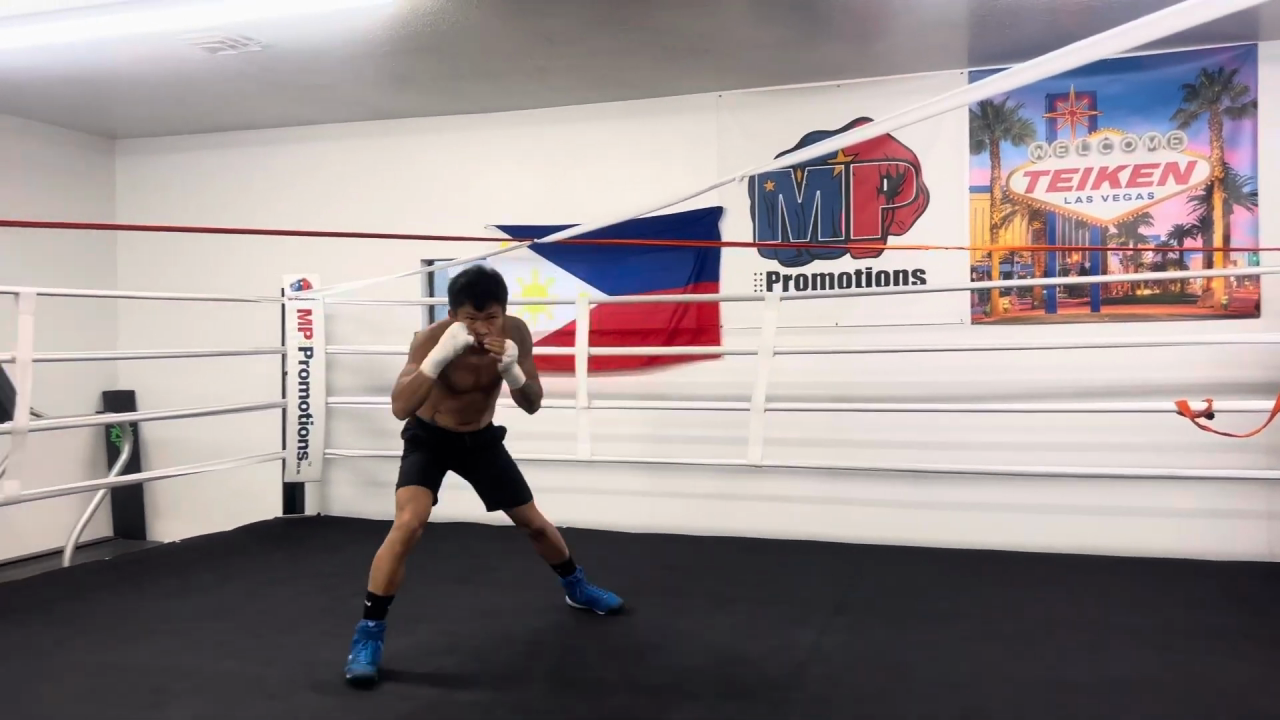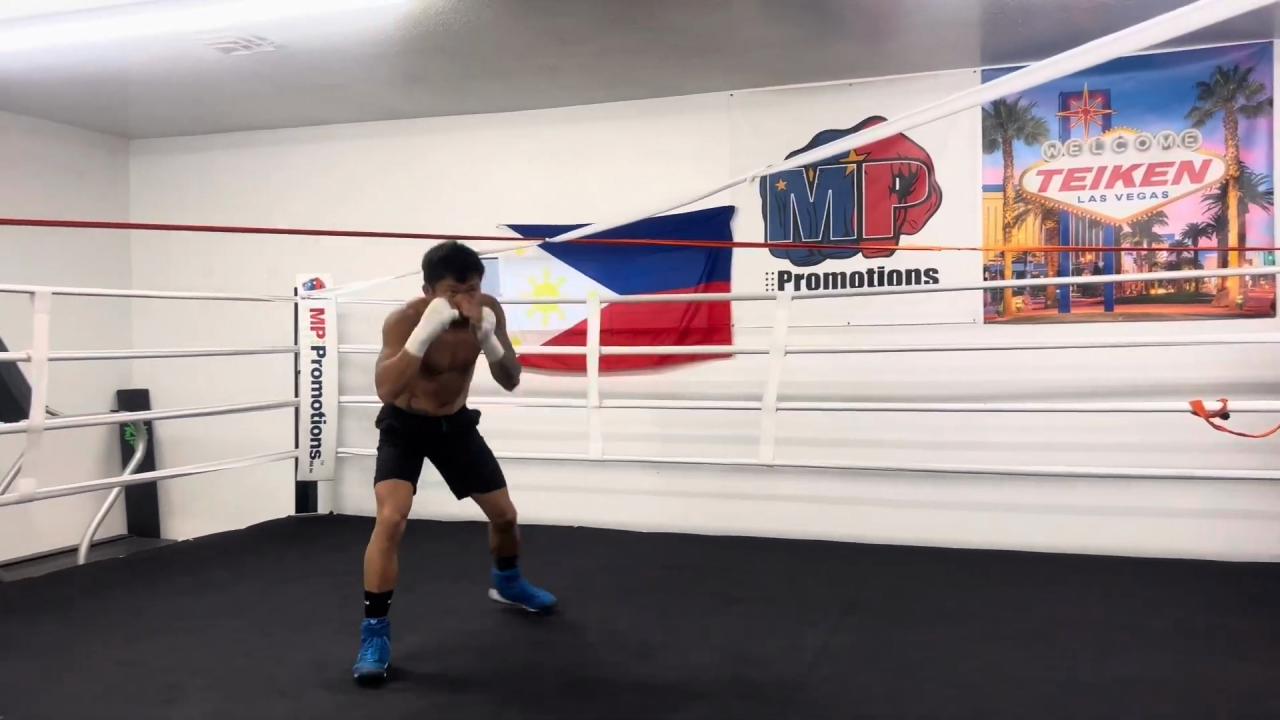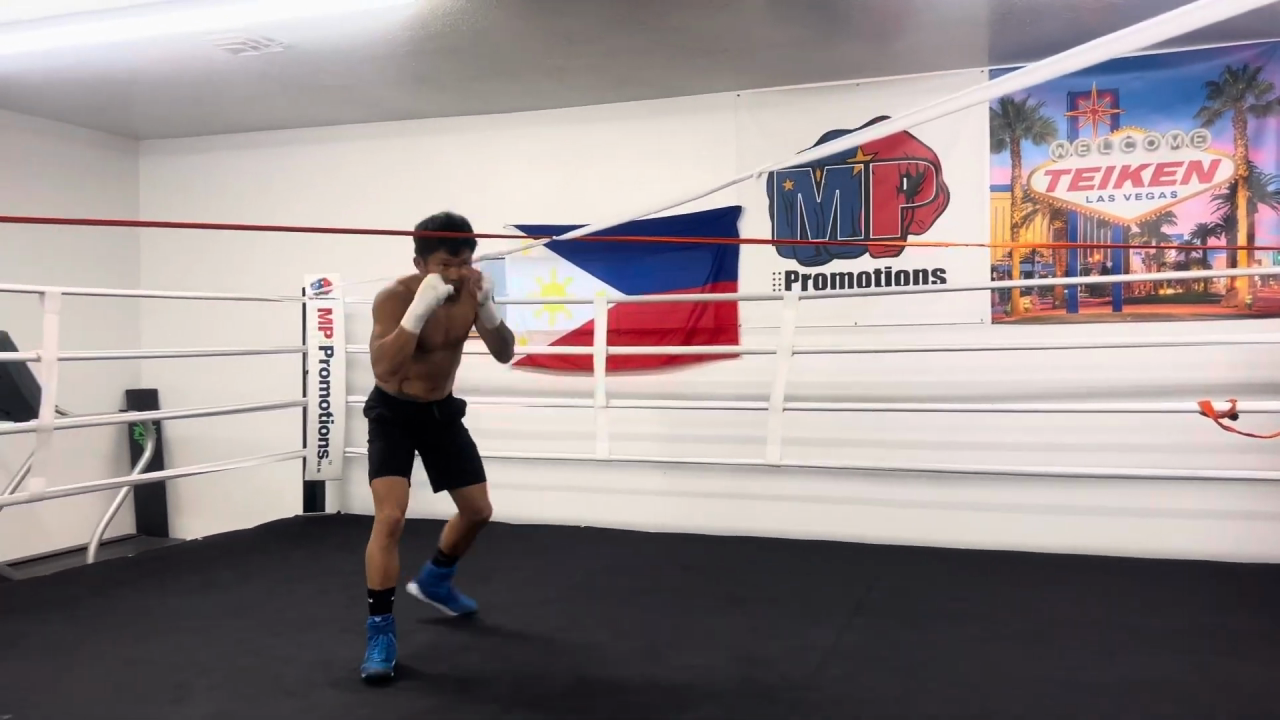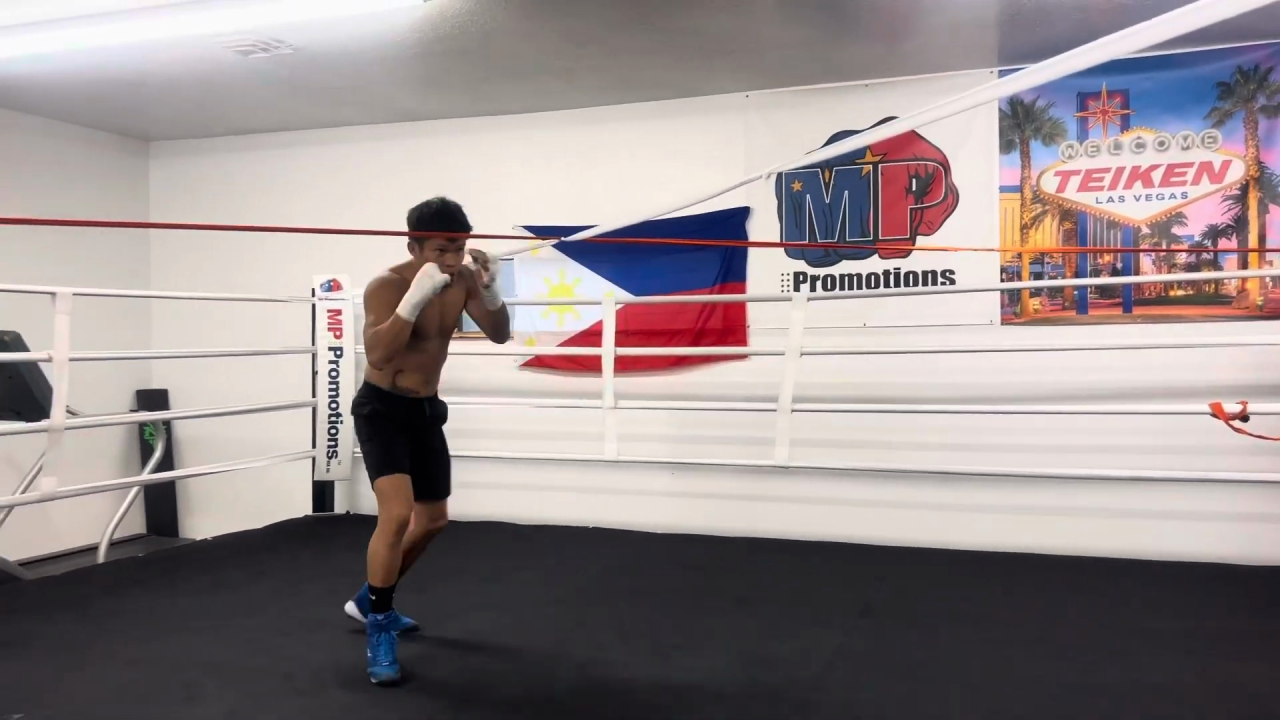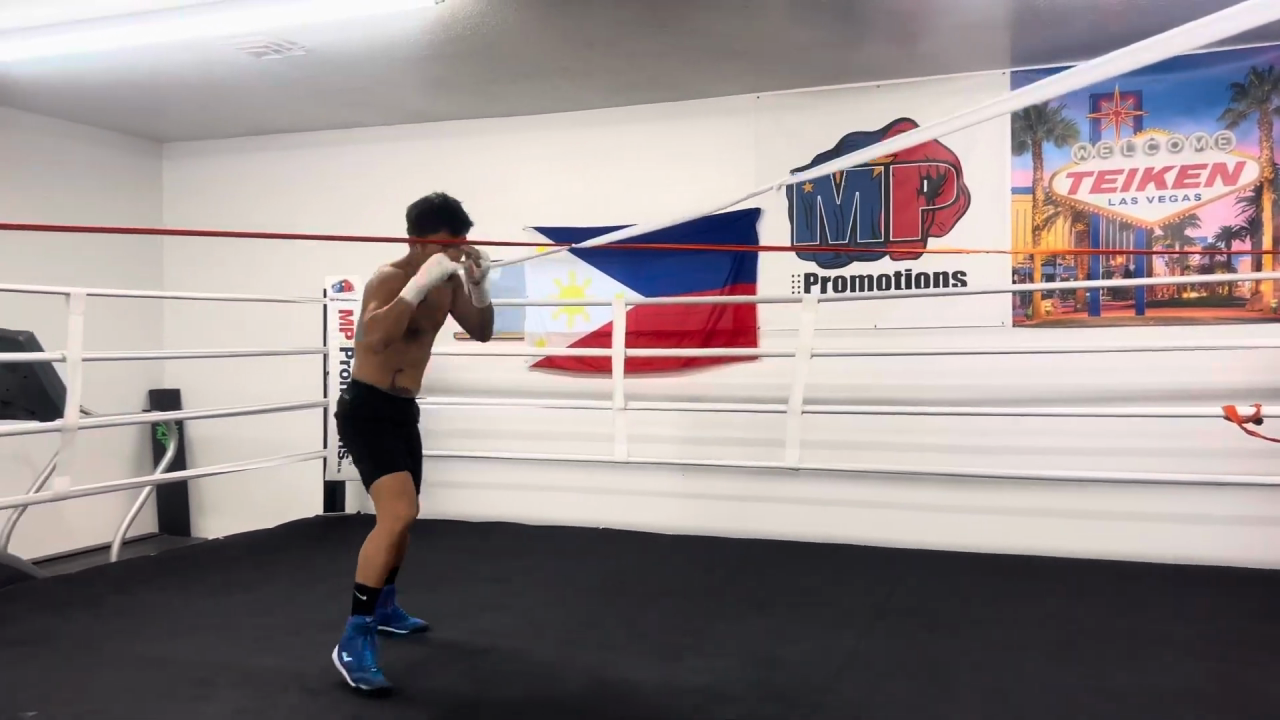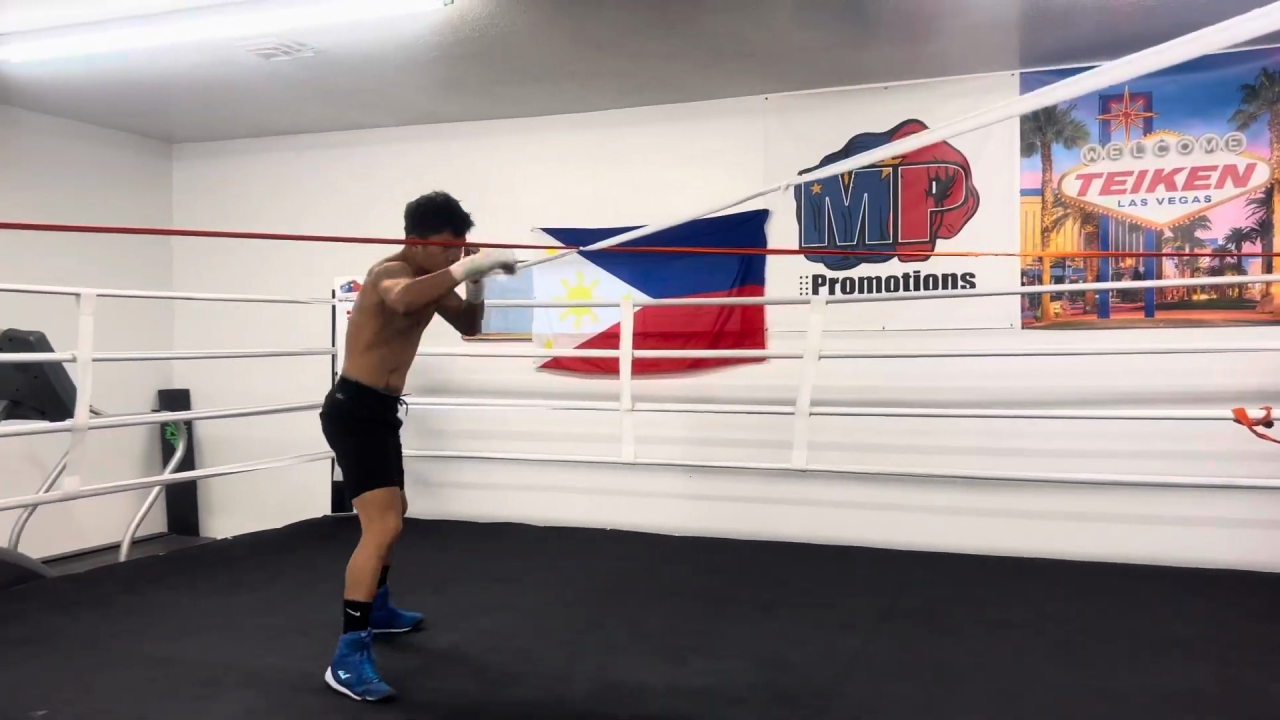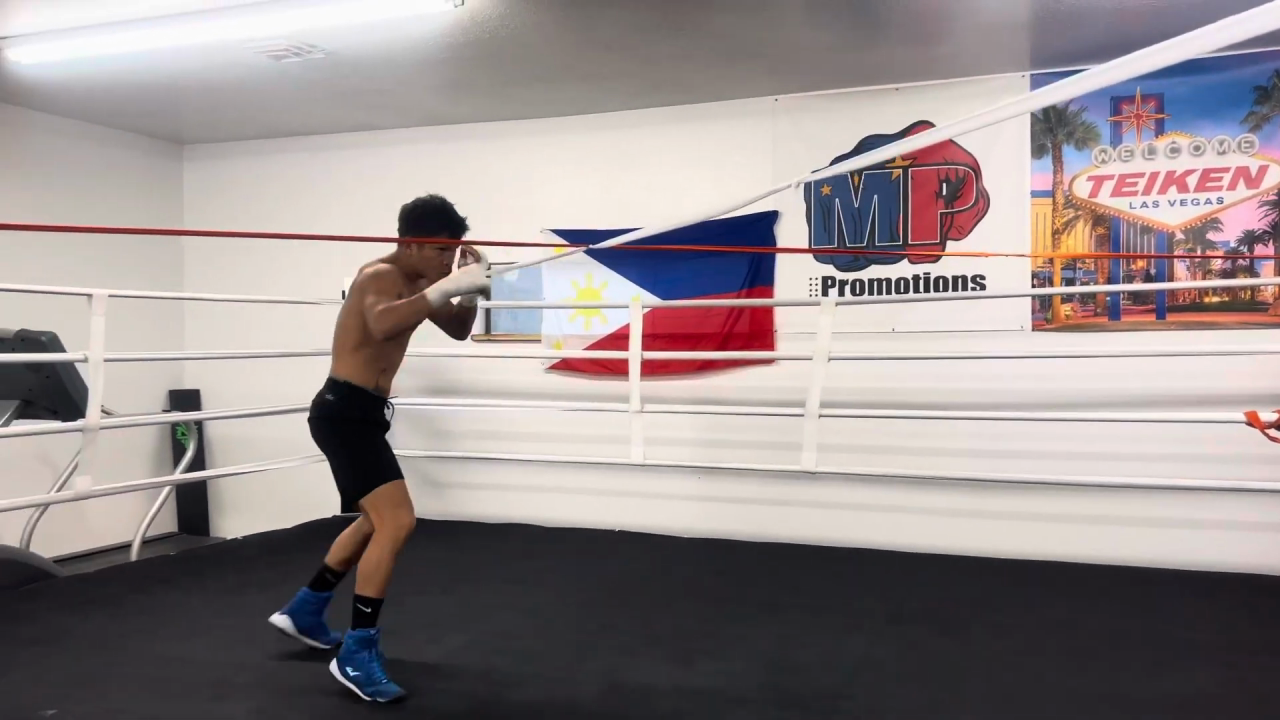
dt=0.1s
person 1, frame 1
left shoulder: (514, 331)
right shoulder: (432, 337)
left elbow: (532, 405)
right elbow: (401, 408)
left wrist: (512, 368)
right wrist: (440, 356)
left hip: (481, 439)
right hip: (429, 438)
left knee: (535, 523)
right knee: (408, 527)
left ankle: (577, 587)
right ankle: (368, 637)
person 1, frame 2
left shoulder: (486, 311)
right shoulder: (404, 320)
left elbow: (511, 381)
right elbow: (386, 390)
left wrist: (493, 342)
right wrist: (424, 332)
left hip: (456, 423)
right hip: (404, 424)
left knee: (503, 514)
right knee: (390, 521)
left ankle: (508, 581)
right ankle: (375, 634)
person 1, frame 3
left shoulder: (473, 289)
right shoulder: (394, 296)
left elbow: (504, 353)
right elbow: (384, 370)
left wrist: (488, 309)
right wrist: (420, 309)
left hip: (442, 412)
right hip: (393, 413)
left knee: (478, 510)
right knee: (390, 518)
left ankle: (434, 580)
right ankle: (380, 631)
person 1, frame 4
left shoulder: (462, 281)
right shoulder: (386, 286)
left elbow: (500, 334)
right elbow: (376, 353)
left wrist: (490, 287)
right wrist: (418, 294)
left hip: (424, 410)
right hip: (381, 409)
left knee: (433, 519)
right knee: (395, 516)
left ankle: (369, 601)
right ankle: (379, 633)
person 1, frame 5
left shoulder: (448, 280)
right shoulder: (389, 279)
left elbow: (481, 332)
right elbow: (376, 338)
left wrist: (479, 285)
right wrist: (419, 283)
left hip: (403, 410)
right hip: (366, 409)
left knee: (405, 514)
right knee: (397, 515)
left ankle: (382, 606)
right ankle: (357, 640)
person 1, frame 6
left shoulder: (428, 276)
right shoulder: (387, 273)
left elbow: (468, 325)
right elbow: (402, 297)
left wrist: (473, 268)
right wrist: (468, 268)
left hip: (377, 410)
right hip: (354, 409)
left knee: (390, 516)
right knee: (380, 527)
left ankle: (374, 604)
right ankle: (348, 659)
person 1, frame 7
left shoulder: (417, 281)
right shoulder: (380, 276)
left elbow: (459, 329)
right elbow: (381, 324)
left wrist: (467, 288)
right wrist: (446, 286)
left hip: (360, 412)
right hip: (345, 412)
left knee: (374, 522)
right knee: (397, 523)
left ankle: (302, 610)
right ankle: (357, 654)
